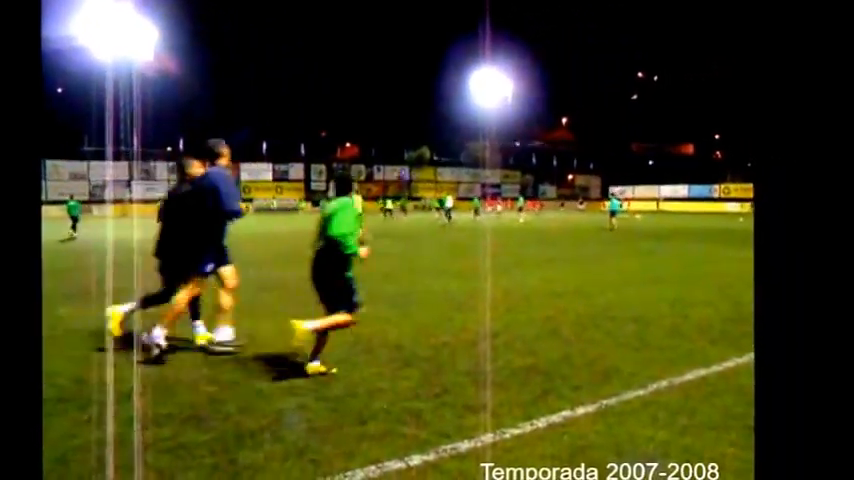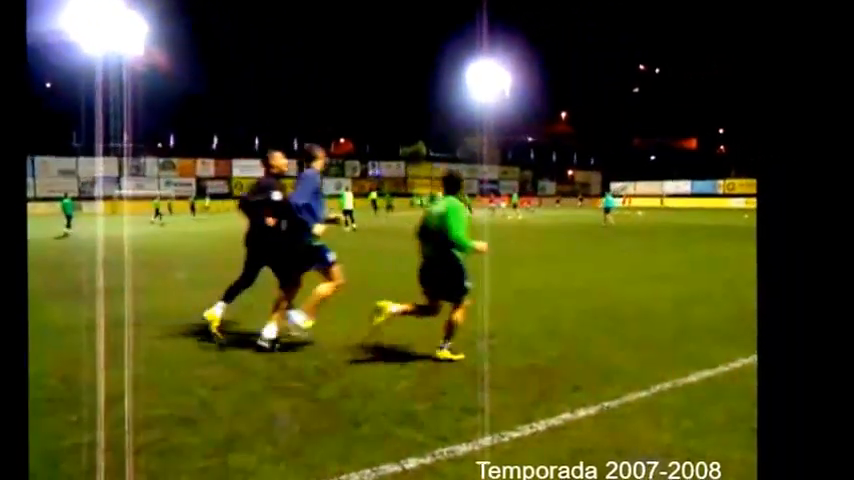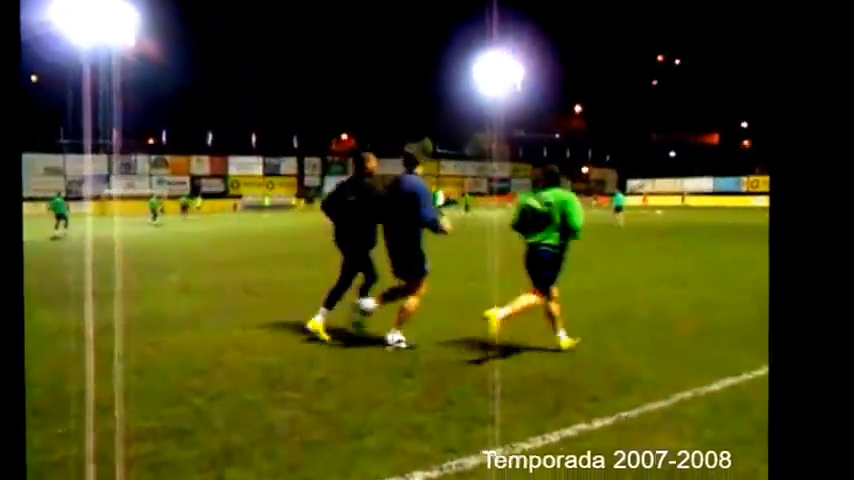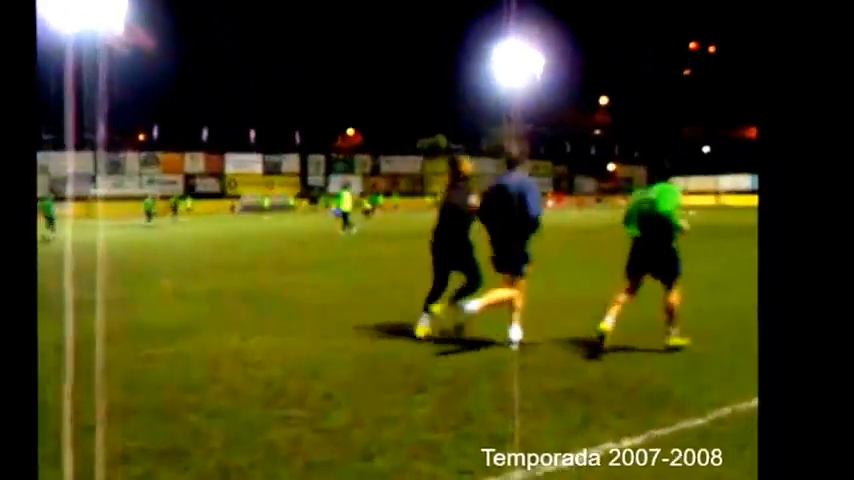
dt=0.3s
person 1, frame 1
left shoulder: (202, 179)
right shoulder: (223, 176)
right elbow: (230, 209)
right wrist: (239, 210)
left hip: (209, 241)
right hip: (209, 242)
left knee: (230, 283)
right knee: (192, 290)
left ankle: (223, 333)
right ankle: (157, 334)
person 1, frame 2
left shoulder: (306, 177)
right shoulder: (311, 177)
right elbow: (294, 202)
left wrist: (326, 220)
right wrist: (312, 227)
left hip: (299, 242)
right hip: (309, 241)
left knee: (291, 288)
right knee: (335, 280)
left ankle: (269, 331)
right ankle: (302, 314)
person 1, frame 3
left shoulder: (394, 184)
right shoulder: (418, 185)
left elbow: (384, 213)
right elbow: (426, 218)
right wrist: (441, 226)
left hip: (394, 244)
right hip: (409, 245)
left knee: (410, 286)
right knee: (416, 291)
left ankle: (373, 304)
right ankle: (395, 334)
person 1, frame 4
left shoulder: (496, 185)
right shoulder: (528, 183)
left elbow: (482, 214)
right elbow: (533, 215)
right wrist: (532, 229)
left hip: (499, 244)
right hip: (516, 244)
left knee: (519, 287)
right knee: (514, 289)
left ankle: (515, 332)
right ankle: (477, 305)
person 2, frame 1
left shoulder: (187, 191)
right shoulder: (181, 192)
left elbow: (176, 216)
right elbow: (165, 216)
left hip: (179, 249)
right hip: (173, 250)
right knee: (166, 294)
left ankle: (199, 331)
right ankle: (121, 310)
person 2, frame 2
left shoulder: (276, 185)
right shoulder: (266, 184)
left elbow: (282, 209)
right elbow: (245, 202)
right wrist: (263, 220)
left hip: (266, 240)
right hip: (266, 241)
left knee: (245, 280)
right knee: (288, 277)
left ankle: (216, 311)
right ankle: (283, 316)
person 2, frame 3
left shoulder: (345, 185)
right shoulder: (368, 188)
left elbow: (327, 206)
right elbow: (379, 211)
left wrist: (342, 222)
left hip: (344, 238)
right hip: (356, 240)
left knee: (370, 275)
right knee: (345, 281)
right ankle: (317, 321)
person 2, frame 4
left shoulder: (456, 188)
right shoulder: (460, 189)
right elbow: (452, 207)
left hip: (443, 242)
right hip: (455, 243)
left knee: (439, 285)
right knee: (475, 280)
left ankle: (423, 324)
person 3, frame 1
left shoulder: (332, 206)
right shoulder: (348, 206)
right elbow: (335, 235)
left wrist: (353, 239)
right wrist: (355, 251)
left hip: (322, 266)
right hip: (336, 269)
left knee: (333, 314)
right knee: (350, 317)
left ankle: (313, 363)
right ankle: (306, 327)
person 3, frame 2
left shoulder: (435, 206)
right shoulder: (457, 207)
left elbow: (422, 234)
right elbow: (456, 239)
right wrist: (474, 246)
left hip: (429, 263)
right hip: (449, 265)
left knee: (432, 308)
right knee: (460, 306)
left ankle: (390, 308)
right ankle: (443, 349)
person 3, frame 3
left shoulder: (528, 198)
right shoulder: (567, 197)
left elbow: (517, 225)
right elbow: (575, 226)
right wrist: (573, 235)
left hip: (534, 251)
right hip: (551, 252)
left knee: (552, 296)
right knee: (537, 296)
left ankle: (562, 338)
right ankle: (498, 315)
person 3, frame 4
left shoulder: (640, 194)
right shoulder: (670, 191)
left elbow: (628, 220)
right elbow: (664, 211)
right wrist: (679, 225)
left hip: (639, 247)
right hip: (660, 248)
left knee: (629, 289)
right knee: (672, 289)
left ankle: (607, 323)
right ankle: (673, 336)
